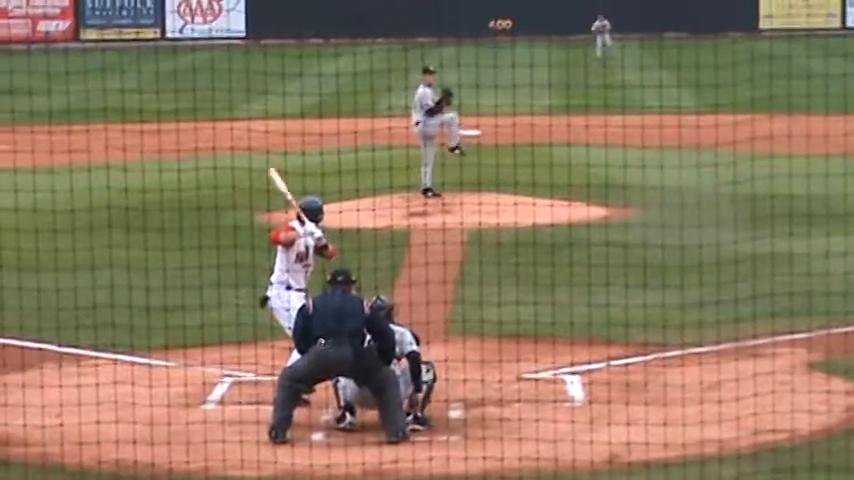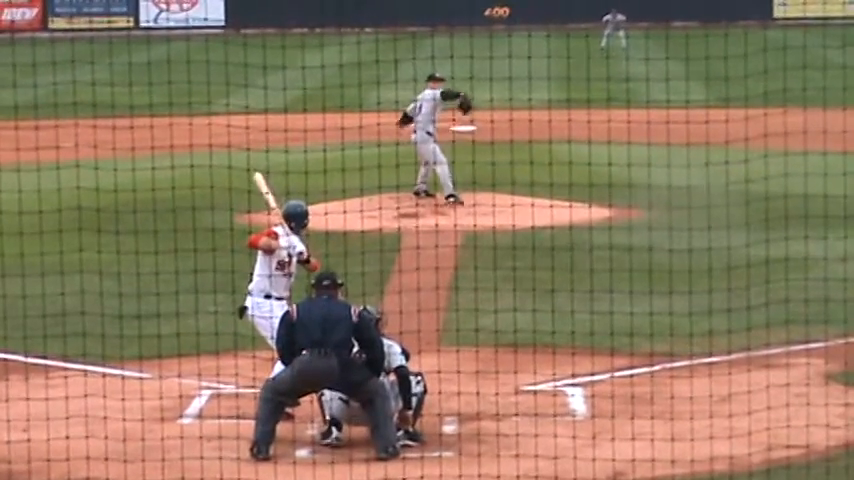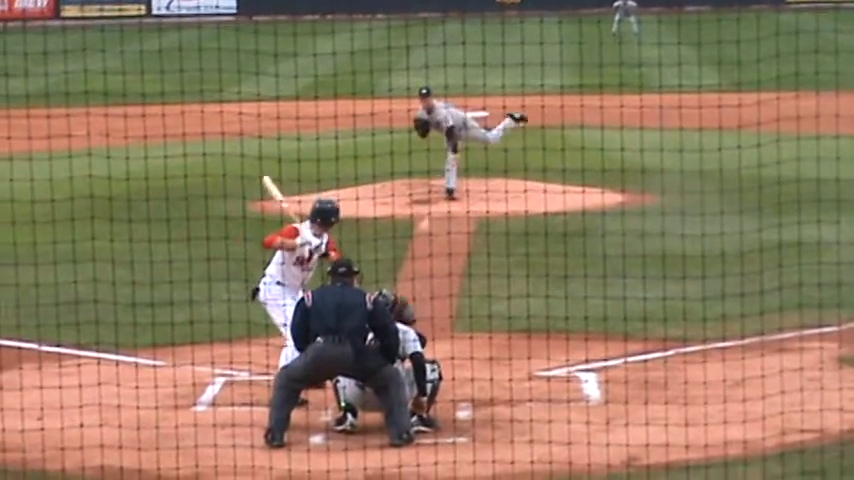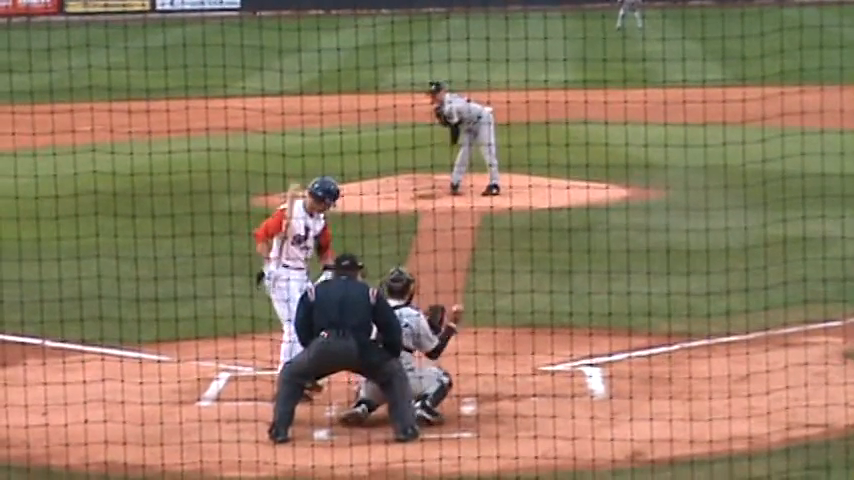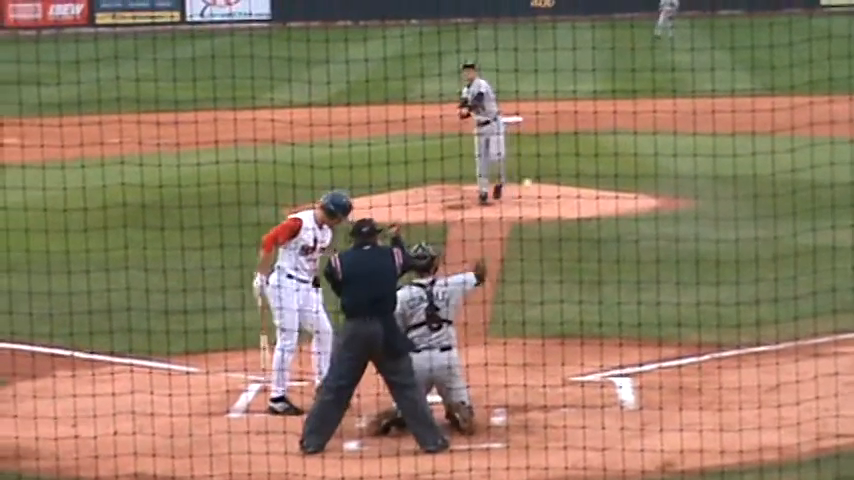
dt=0.7s
person 1, frame 1
left shoulder: (311, 234)
right shoulder: (293, 230)
left elbow: (331, 254)
right elbow: (275, 237)
left wrist: (321, 240)
right wrist: (303, 233)
left hip: (296, 295)
right hip: (284, 296)
person 1, frame 2
left shoulder: (296, 242)
right shoulder: (275, 235)
left elbow: (314, 266)
right elbow: (253, 241)
left wrist: (304, 256)
right wrist: (282, 245)
left hip: (279, 303)
right hip: (263, 304)
person 1, frame 3
left shoulder: (325, 239)
right shoulder: (296, 231)
left elbow: (336, 259)
right elbow: (269, 242)
left wrist: (322, 250)
right wrist: (299, 243)
left hip: (295, 292)
right hip: (275, 290)
person 1, frame 4
left shoulder: (320, 220)
right shoulder: (289, 213)
left elbow: (325, 247)
right elbow: (261, 235)
left wrist: (327, 271)
right wrist: (269, 264)
left hip: (301, 274)
right hip: (281, 275)
right knee: (294, 327)
person 1, frame 5
left shoulder: (327, 231)
right shoulder: (298, 222)
right elbow: (268, 242)
left wrist: (317, 285)
right wrist: (261, 275)
left hip: (307, 287)
right hip: (285, 284)
left knee: (324, 332)
right knee: (288, 340)
right ankle: (277, 398)
person 2, frame 1
left shoulder: (312, 304)
right shoulder: (363, 305)
left elbow: (299, 339)
right elbow: (386, 338)
right wrist: (383, 362)
left hip: (320, 355)
right hip: (353, 355)
left knee: (288, 380)
right knee: (386, 381)
left ankle: (278, 432)
right ankle: (397, 431)
person 2, frame 2
left shoulder: (295, 311)
right shoulder: (353, 312)
left elbow: (283, 348)
right elbow: (375, 347)
right wrist: (373, 374)
left hip: (305, 366)
right hip: (341, 366)
left knee: (271, 393)
right knee: (377, 394)
left ankle: (260, 448)
right ankle: (387, 447)
person 2, frame 3
left shoulder: (310, 298)
right shoulder: (368, 299)
left elbow: (298, 335)
right elbow: (389, 334)
right wrist: (387, 361)
left hip: (319, 352)
right hip: (355, 353)
left knee: (285, 380)
right knee: (391, 380)
left ankle: (275, 435)
right ankle: (400, 433)
person 2, frame 4
left shoulder: (314, 291)
right shoulder: (370, 293)
left elbow: (302, 330)
right elbow: (390, 329)
left wrist: (317, 351)
right wrist: (392, 357)
left hip: (323, 347)
right hip: (359, 348)
left knee: (290, 375)
right knee: (395, 375)
left ankle: (279, 430)
right ankle: (406, 429)
person 2, frame 5
left shoulder: (339, 262)
right shoulder: (393, 256)
right elbow: (406, 261)
right wrist: (396, 239)
left hip: (354, 330)
right hip: (386, 329)
left knee: (334, 387)
right knee: (406, 386)
left ankle: (312, 441)
right ankle: (431, 440)
person 3, frame 1
right shoulder: (400, 332)
right elbow: (414, 360)
right wrist: (418, 391)
left hip: (360, 395)
right knee: (427, 369)
left ankle: (346, 414)
right ankle: (414, 416)
person 3, frame 2
right shoulder: (389, 345)
right elbow: (403, 375)
right wrist: (406, 409)
left hip: (346, 412)
right knee: (416, 380)
left ankle: (333, 429)
right ankle: (405, 431)
person 3, frame 3
right shoulder: (405, 330)
right elbow: (418, 362)
right wrist: (421, 395)
left hip: (362, 397)
left knee: (340, 374)
right knee: (432, 368)
left ankle: (348, 414)
right ankle: (419, 416)
person 3, frame 4
right shoulder: (415, 316)
right elbow: (433, 352)
right wrist: (451, 325)
right knee: (443, 377)
left ankle: (361, 407)
right ankle: (424, 405)
person 3, frame 5
left shoulder: (402, 295)
right shoulder: (451, 285)
right elbow: (477, 276)
right wrist: (481, 268)
left hip: (416, 360)
right hip: (446, 359)
right knee: (460, 406)
left ankle: (391, 418)
right ankle: (459, 412)
person 4, frame 1
left shoulder: (429, 90)
right shoulder: (424, 91)
left elbow: (433, 107)
right elbow: (430, 111)
left wrist: (441, 101)
right wrist: (443, 104)
left hip: (426, 127)
right hip: (425, 125)
left knee: (428, 159)
right knee: (453, 117)
left ankle: (426, 187)
right ankle: (455, 146)
person 4, frame 2
left shoulder: (420, 98)
right shoulder: (433, 94)
left elbow: (408, 113)
right elbow: (445, 94)
left wrist: (402, 120)
right wrist: (461, 95)
left hip: (418, 136)
right hip: (424, 137)
left knee: (428, 163)
right knee: (441, 164)
left ankle: (420, 189)
right ankle: (450, 195)
person 4, frame 3
left shoulder: (440, 111)
right shoulder: (421, 114)
left elbow: (450, 132)
right elbow: (423, 134)
left wrist: (454, 151)
right wrist: (420, 128)
left hip: (464, 126)
right hip: (454, 133)
left knee: (491, 138)
right knee: (450, 161)
left ankle: (511, 119)
right ankle: (449, 190)
person 4, frame 4
left shoulder: (449, 106)
right shoulder: (443, 103)
left elbow: (455, 127)
right elbow: (448, 123)
left wrist: (453, 142)
right wrist: (440, 116)
left hip: (482, 120)
right hip: (470, 124)
left knee: (488, 151)
right knee: (463, 152)
left ankle: (494, 185)
right ankle: (455, 184)
person 4, frame 5
left shoulder: (481, 84)
right shoulder: (465, 90)
left elbow: (477, 101)
right elbow: (463, 113)
left wrist: (468, 109)
right wrist: (463, 108)
left hip: (494, 125)
right hip: (480, 128)
left knee: (497, 156)
right knee: (481, 160)
left ankle: (499, 183)
right ankle: (483, 193)
